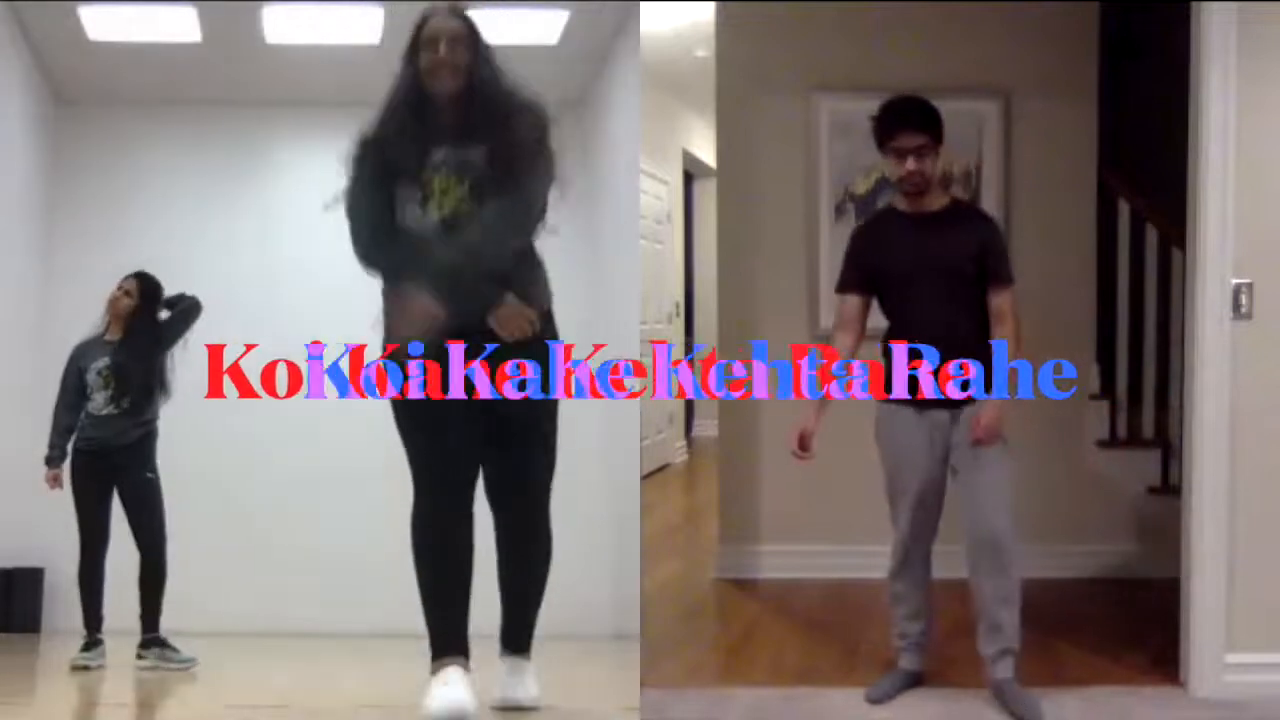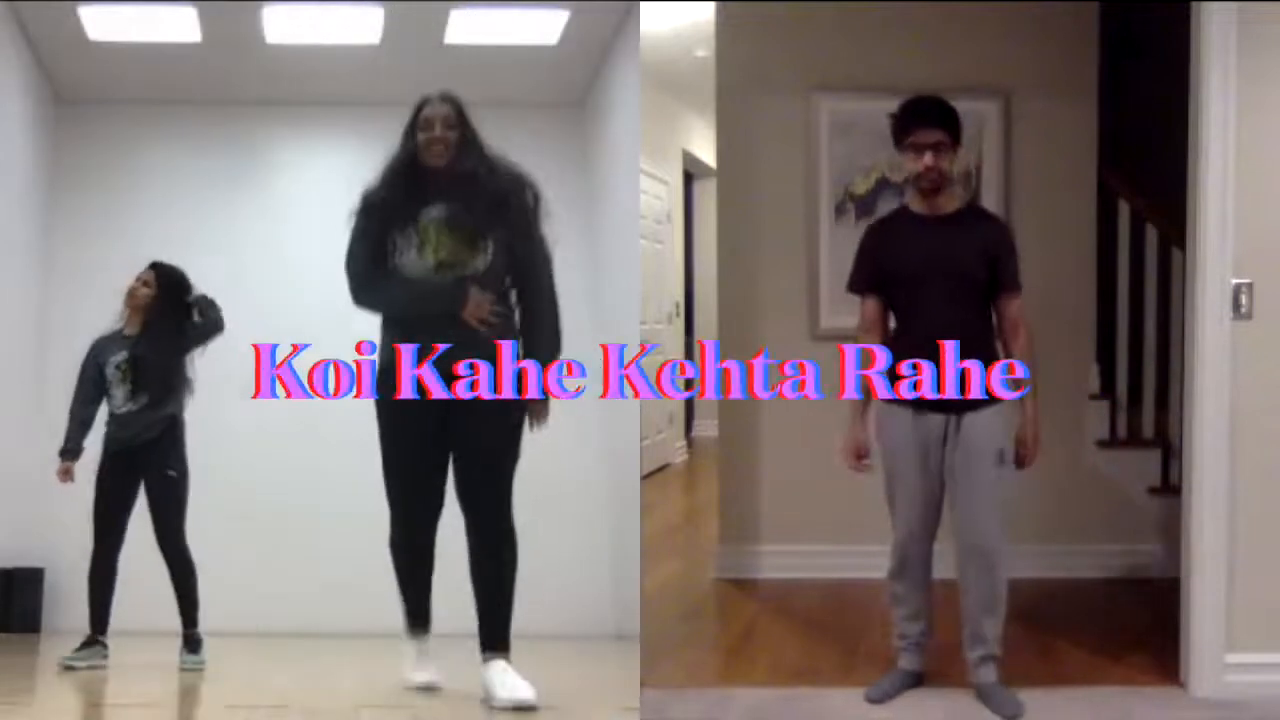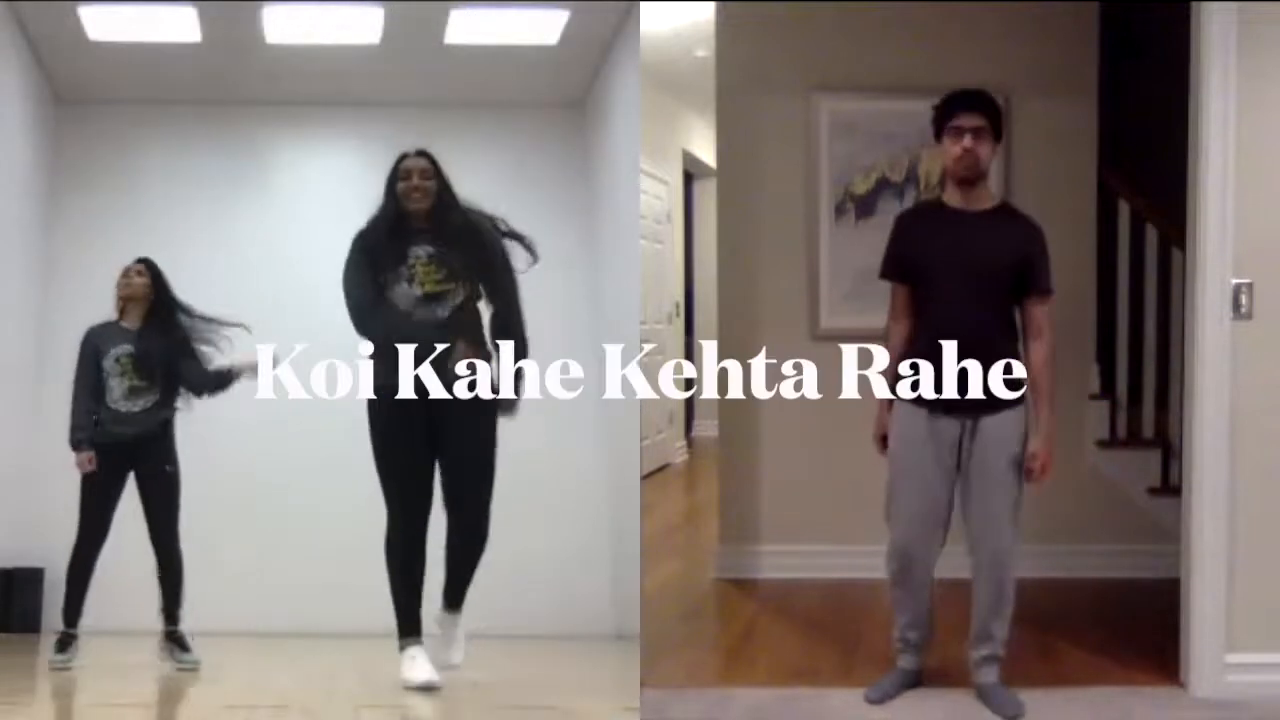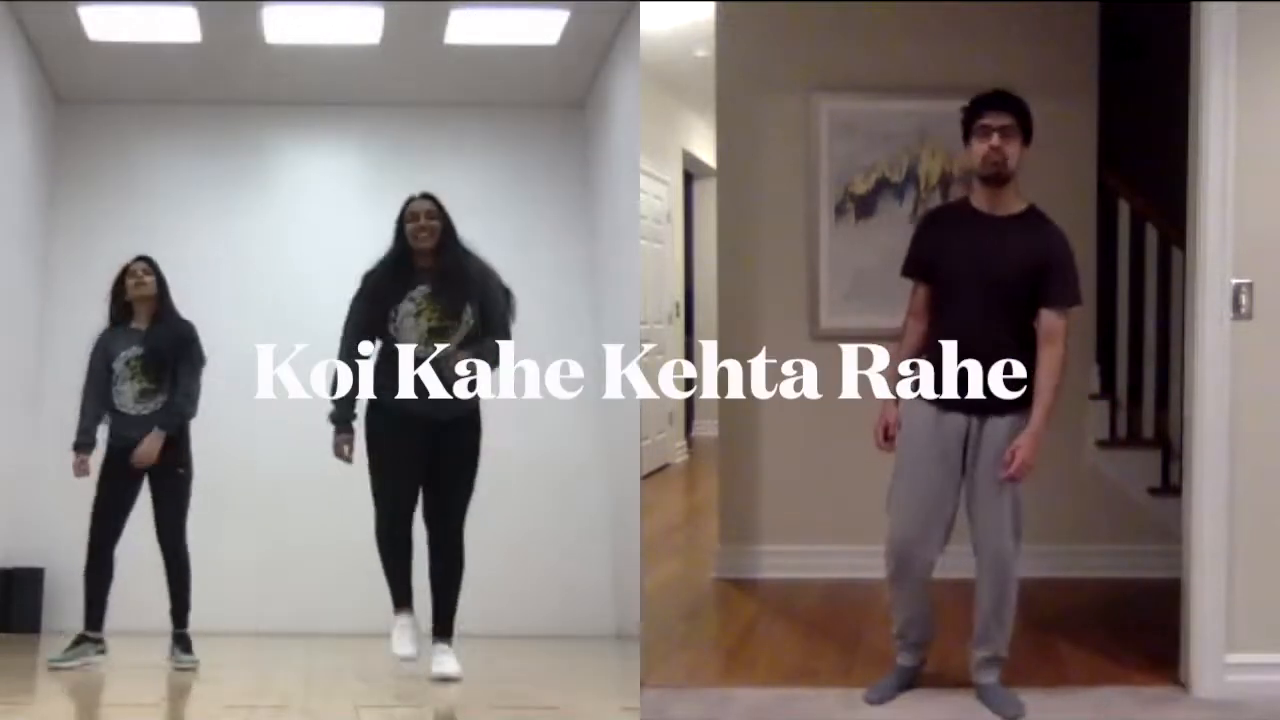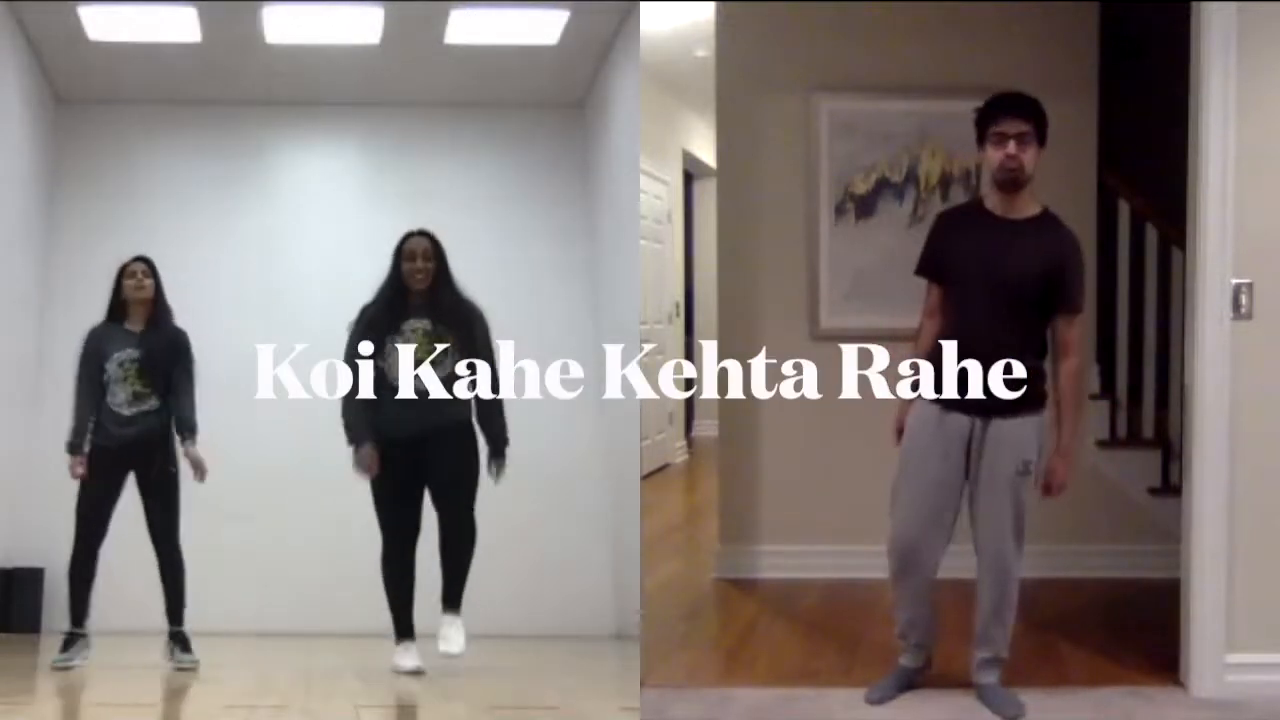
dt=0.4s
person 1, frame 1
left shoulder: (977, 227)
right shoulder: (870, 237)
left elbow: (1003, 319)
right elbow: (847, 329)
left wrist: (997, 397)
right wrist: (814, 408)
left hip: (973, 405)
right hip: (904, 409)
left knee: (992, 535)
right knee: (909, 539)
left ankle: (1002, 669)
right ankle: (909, 659)
person 1, frame 2
left shoulder: (989, 232)
right shoulder: (882, 237)
left elbow: (1014, 326)
right elbow: (870, 333)
left wrist: (1029, 414)
right wrist: (857, 419)
left hip: (980, 409)
right hip: (906, 411)
left knee: (982, 542)
right knee: (909, 540)
left ankle: (986, 669)
right ankle: (909, 658)
person 1, frame 3
left shoulder: (1022, 233)
right shoulder: (912, 226)
left elbow: (1038, 334)
right elbow: (900, 320)
left wrist: (1043, 425)
right wrist: (885, 403)
left hip: (997, 415)
right hip: (922, 411)
left knee: (994, 548)
right knee: (910, 543)
left ankle: (988, 669)
right ankle: (908, 659)
person 1, frame 4
left shoulder: (1046, 240)
right shoulder: (936, 226)
left elbow: (1051, 341)
right elbow: (917, 318)
left wrist: (1034, 429)
right wrist: (892, 398)
left hip: (1003, 416)
right hip: (932, 408)
left knee: (998, 550)
right knee: (907, 543)
right ankle: (908, 657)
person 1, frame 5
left shoulder: (1057, 243)
right shoulder: (951, 226)
left elbow: (1067, 350)
left wrist: (1064, 446)
right wrist: (908, 396)
left hip: (1014, 419)
right hip: (940, 408)
left knee: (1000, 551)
right knee: (910, 541)
right ankle: (912, 658)
person 2, frame 1
left shoulder: (517, 128)
right shoulder: (383, 144)
left elbow: (516, 217)
right elbow: (372, 244)
left wrist: (437, 289)
right wrist: (480, 301)
left hip: (517, 335)
right hip: (422, 340)
left knee: (523, 501)
right knee: (441, 488)
left ankle: (515, 656)
person 2, frame 2
left shoulder: (503, 197)
right shoulder: (384, 206)
left elbow: (536, 284)
right elbow: (365, 285)
left wrist: (540, 373)
right wrist: (451, 298)
left knee: (488, 507)
right knee: (414, 516)
left ankle: (496, 656)
right ankle: (419, 636)
person 2, frame 3
left shoulder: (475, 235)
right shoulder: (371, 245)
left elbow: (506, 306)
right elbow: (366, 316)
left wrist: (512, 375)
right wrist: (440, 343)
left hip: (467, 390)
right hip: (397, 393)
left knee: (469, 505)
right knee: (407, 514)
left ankle: (452, 609)
right ankle: (411, 644)
person 2, frame 4
left shoulder: (475, 278)
right shoulder: (379, 284)
left elbow: (502, 332)
right elbow: (354, 354)
left wrist: (480, 362)
right wrist: (343, 420)
left hip: (456, 421)
right hip: (394, 417)
left knee: (446, 527)
right knee: (393, 510)
left ankle: (443, 641)
right ankle: (403, 613)
person 2, frame 5
left shoulder: (464, 316)
right shoulder: (375, 318)
right elbow: (355, 384)
left wrist: (497, 444)
right wrist: (361, 440)
left hip: (449, 434)
right hip: (391, 442)
left knee: (457, 514)
right knee: (398, 539)
left ankle: (452, 612)
right ankle: (404, 640)
person 3, frame 1
left shoulder: (150, 344)
right shoulder: (84, 352)
left elbow: (191, 306)
right elbow: (66, 408)
left wrist: (156, 302)
right wrist: (54, 458)
left hip: (136, 454)
right hip: (89, 457)
left knee: (153, 546)
right knee: (92, 549)
left ankle: (151, 640)
right ankle: (93, 640)
person 3, frame 2
left shoulder: (171, 338)
right shoulder: (103, 346)
left elbow: (213, 322)
right elbow: (84, 402)
left wrist: (188, 298)
right wrist: (70, 452)
left hip: (163, 448)
right hip: (118, 453)
left knee: (173, 544)
right knee: (104, 546)
left ankle: (191, 638)
right ankle: (96, 640)
person 3, frame 3
left shoulder: (169, 336)
right shoulder: (97, 337)
left elbow: (199, 382)
right elbow: (84, 395)
left wrist: (234, 372)
right wrist: (82, 443)
left hip: (155, 445)
right hip: (107, 447)
left knee: (165, 541)
right knee: (88, 540)
left ankle: (172, 633)
right ankle: (68, 634)
person 3, frame 4
left shoulder: (180, 333)
right shoulder: (109, 339)
left elbow: (188, 390)
right elbow: (94, 395)
left wrist: (161, 434)
right wrist: (83, 446)
left hip: (170, 450)
right hip: (122, 450)
left knee: (173, 541)
right knee: (101, 540)
left ankle: (180, 637)
right ankle: (92, 636)
person 3, frame 5
left shoulder: (173, 339)
right shoulder: (100, 337)
left elbow: (183, 395)
right elbow: (87, 396)
left wrist: (189, 441)
right wrist: (78, 449)
left hip: (157, 449)
right hip: (107, 449)
left knee: (166, 541)
right knee: (86, 537)
left ankle: (178, 637)
right ankle: (77, 634)
